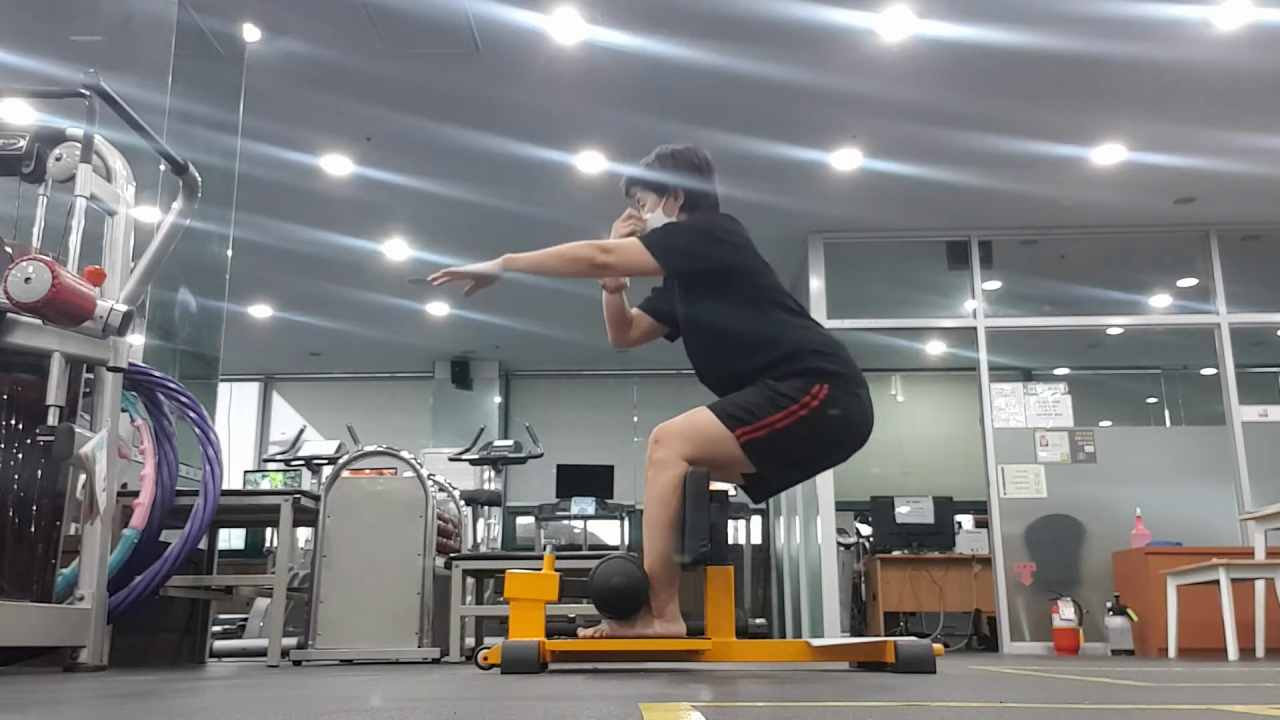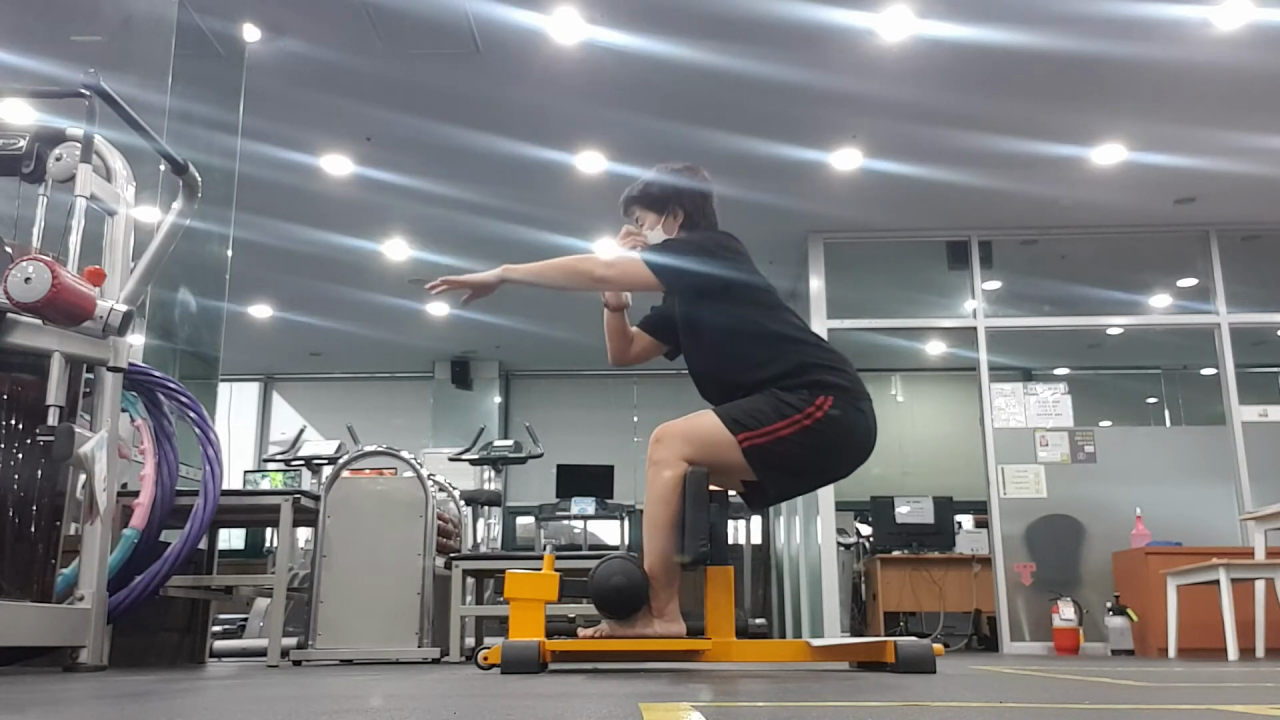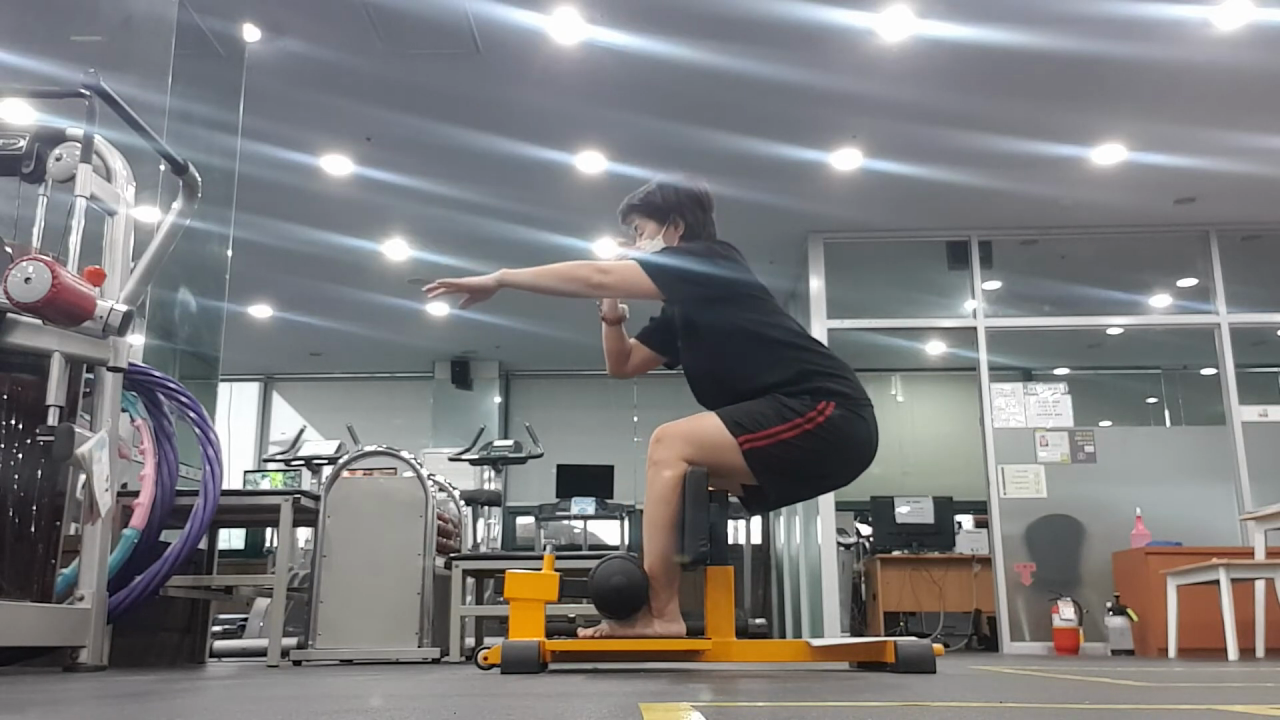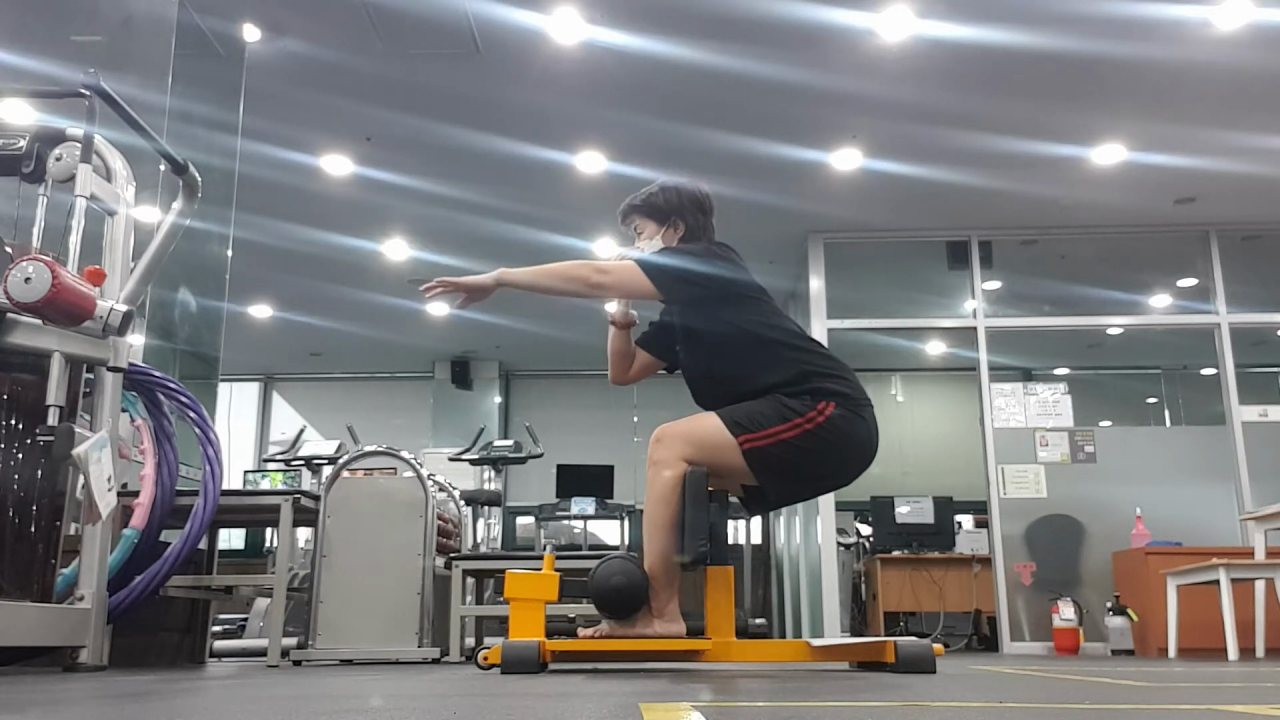
dt=0.3s
person 1, frame 1
left shoulder: (711, 234)
right shoulder: (687, 277)
left elbow: (597, 259)
right elbow: (623, 333)
left wrist: (501, 264)
right wrist: (614, 274)
left hip: (821, 395)
right hip: (822, 404)
left knee: (670, 443)
right knee: (682, 471)
left ankle: (659, 615)
person 1, frame 2
left shoulder: (711, 252)
right shoulder: (685, 298)
left elbow: (597, 271)
right elbow: (622, 352)
left wrist: (501, 274)
right wrist: (615, 291)
left hip: (826, 409)
right hip: (830, 422)
left knee: (670, 444)
right knee: (683, 479)
left ankle: (658, 615)
person 1, frame 3
left shoulder: (709, 261)
right shoulder: (683, 306)
left elbow: (595, 277)
right elbow: (622, 364)
left wrist: (500, 278)
right wrist: (613, 304)
left hip: (829, 416)
right hip: (829, 429)
left knee: (670, 444)
right knee: (682, 483)
left ankle: (659, 615)
person 1, frame 4
left shoulder: (708, 262)
right shoulder: (683, 310)
left elbow: (595, 277)
right elbow: (623, 371)
left wrist: (498, 277)
right wrist: (623, 310)
left hip: (828, 416)
right hip: (826, 429)
left knee: (670, 444)
right knee: (681, 480)
left ankle: (659, 616)
